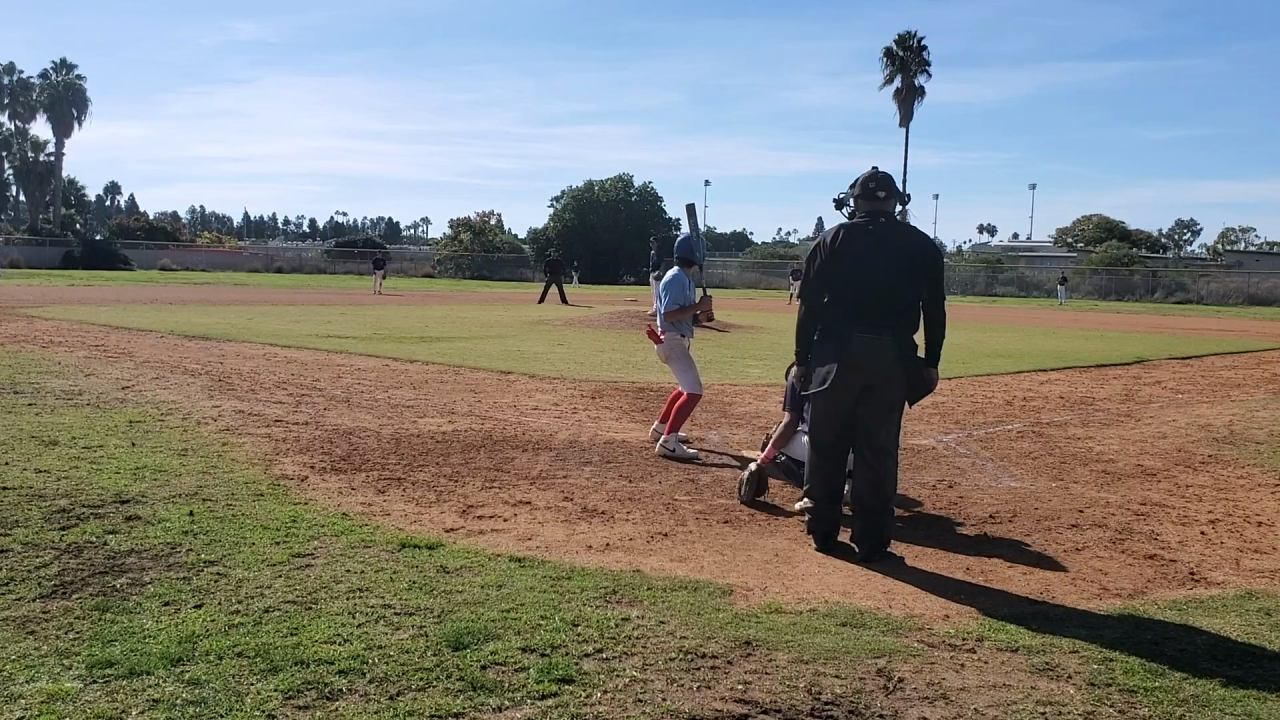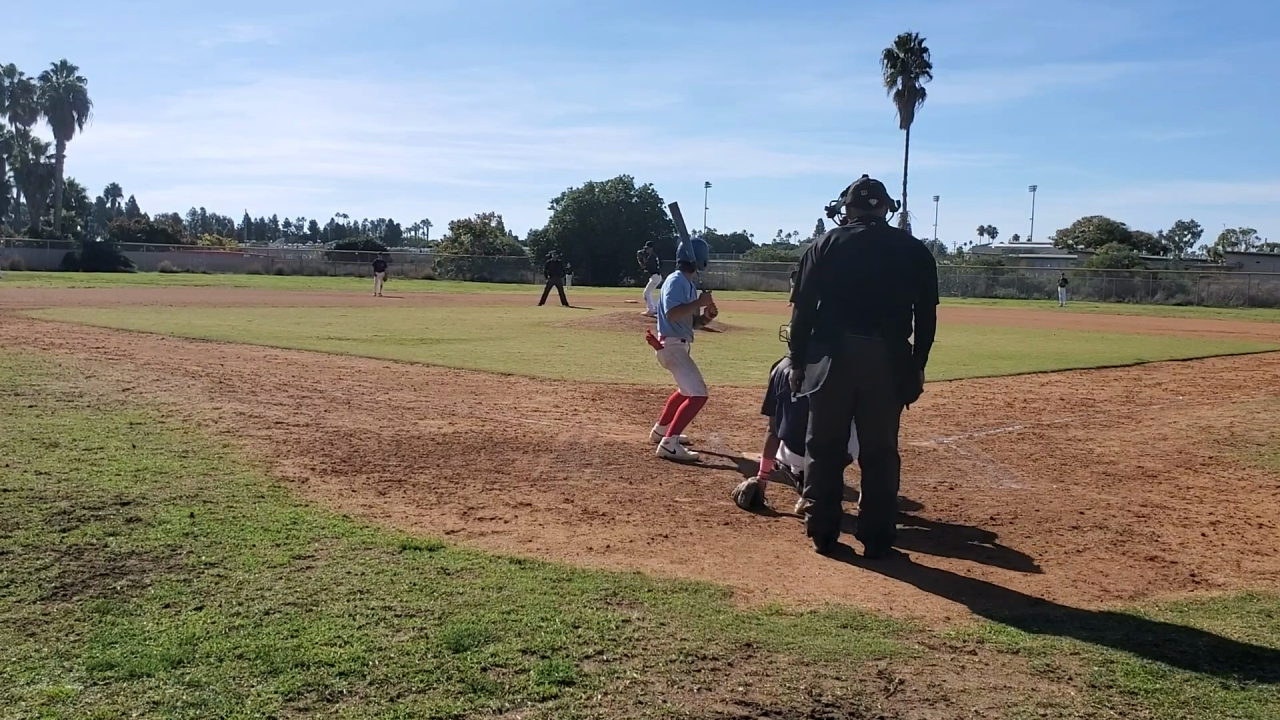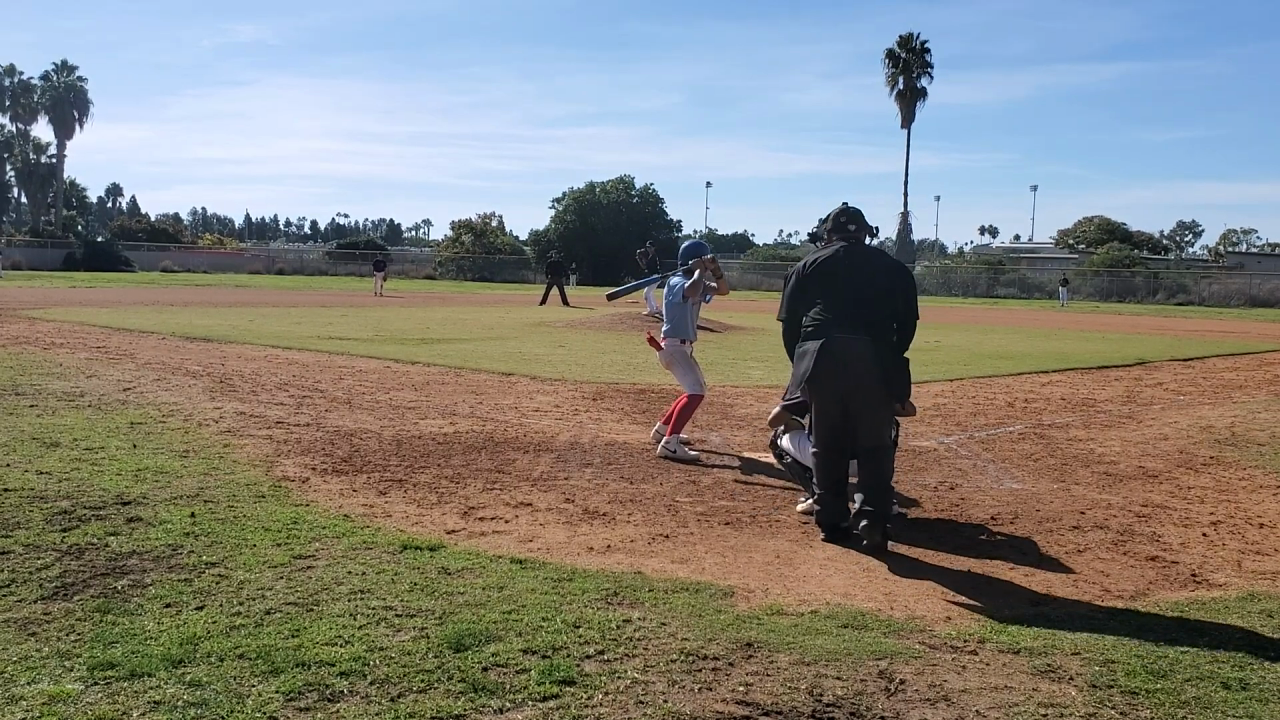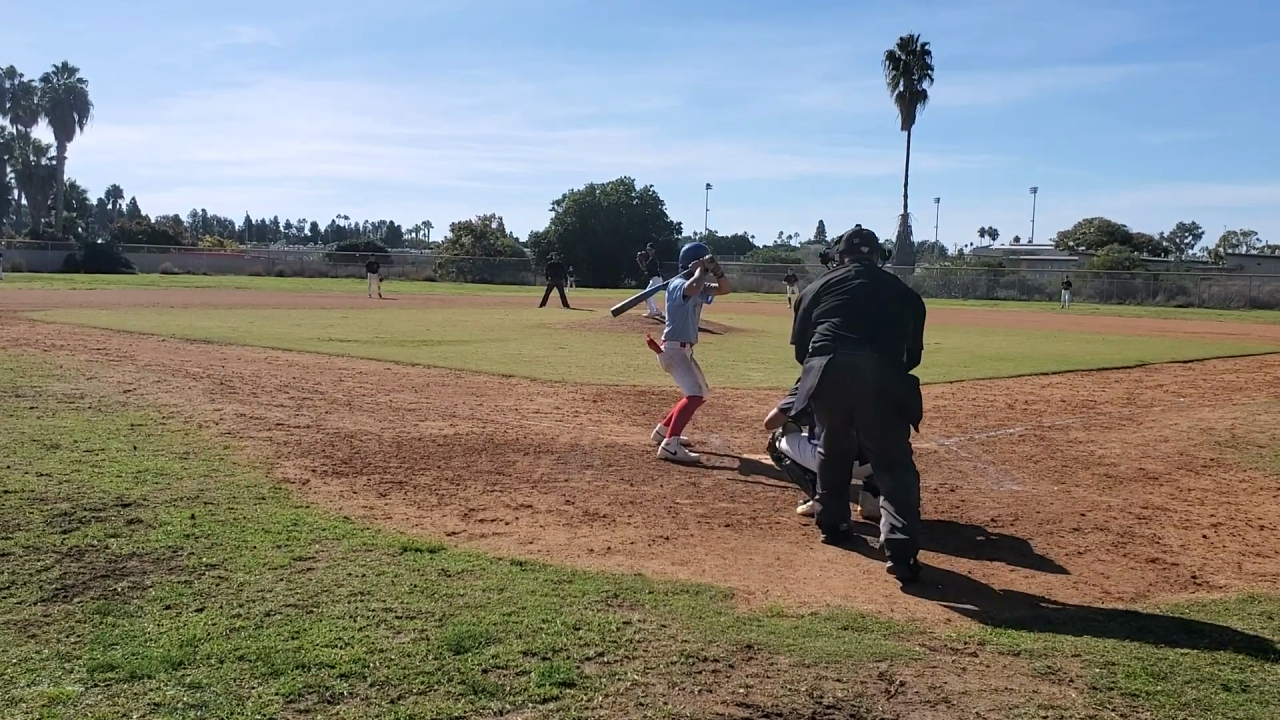
dt=1s
person 1, frame 1
left shoulder: (835, 239)
right shoulder: (922, 245)
left elbow: (810, 304)
right elbow: (935, 309)
left wrist: (803, 358)
right wrist: (931, 362)
left hip: (838, 353)
right hip: (892, 356)
left knee: (826, 446)
right knee: (878, 451)
left ankle: (823, 531)
right ankle: (871, 540)
person 1, frame 2
left shoulder: (827, 245)
right shoulder: (914, 250)
left elbow: (803, 308)
right elbow: (926, 313)
left wrist: (798, 362)
right wrist: (918, 363)
left hip: (833, 356)
right hip: (888, 359)
left knee: (823, 448)
right knee: (880, 450)
left ankle: (823, 532)
right ankle: (875, 538)
person 1, frame 3
left shoulder: (808, 265)
right shoulder: (892, 267)
left elbow: (789, 324)
right elbow: (907, 325)
left wrist: (803, 364)
right wrist: (889, 362)
left hip: (822, 354)
right hip: (873, 358)
left knee: (828, 444)
right knee: (875, 444)
left ankle: (832, 522)
right ankle: (873, 516)
person 1, frame 4
left shoulder: (818, 287)
right shoulder: (902, 291)
left elbow: (800, 347)
right elbow: (913, 354)
left hip: (827, 371)
right hip: (881, 375)
left knee: (834, 448)
right knee: (894, 462)
left ankle: (832, 524)
right ankle: (900, 549)
person 2, frame 1
left shoulder: (687, 280)
right shoulder: (674, 278)
right elbow: (668, 314)
left wrist: (701, 313)
right wrist: (698, 306)
left hip: (679, 340)
right hip: (671, 341)
left knee: (687, 387)
right knee: (694, 391)
left ankle: (661, 428)
right ankle: (667, 442)
person 2, frame 2
left shoulder: (689, 285)
right shoulder: (675, 281)
right elbow: (672, 313)
left wrist: (705, 315)
right wrist: (700, 302)
left hip: (679, 345)
right hip: (671, 346)
left knee: (687, 390)
right knee: (699, 393)
left ankle: (661, 430)
right ankle: (668, 444)
person 2, frame 3
left shoulder: (695, 282)
right shoulder: (676, 282)
left elbow: (723, 290)
right elbow: (692, 291)
left wrist: (715, 269)
right wrist: (701, 270)
left hip: (684, 347)
right hip: (672, 346)
left knee: (697, 390)
right knee: (696, 392)
left ankle: (663, 429)
right ankle: (669, 443)
person 2, frame 4
left shoulder: (698, 286)
right shoulder: (678, 284)
left elbow: (724, 288)
right elbow: (693, 288)
left wrist: (715, 269)
right wrist: (701, 269)
left hip: (685, 350)
right hip: (672, 349)
left knee: (701, 393)
right knee: (694, 394)
left ankle: (664, 430)
right ankle: (670, 445)
